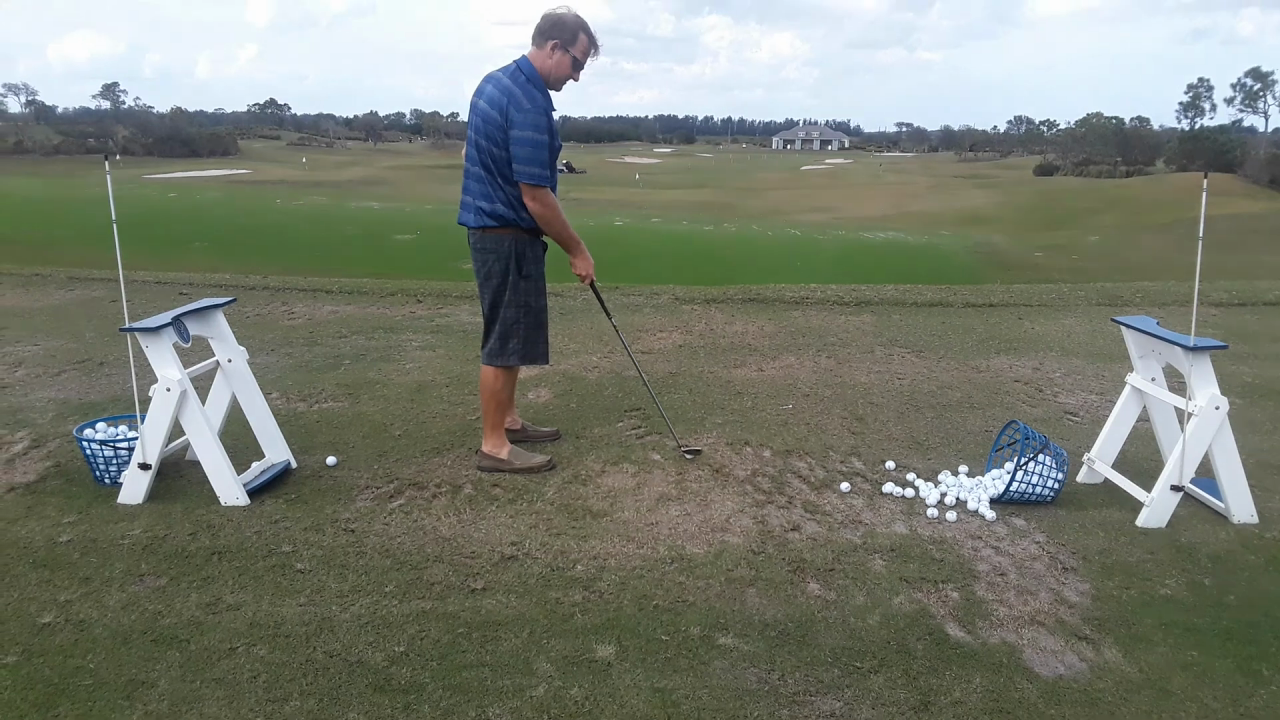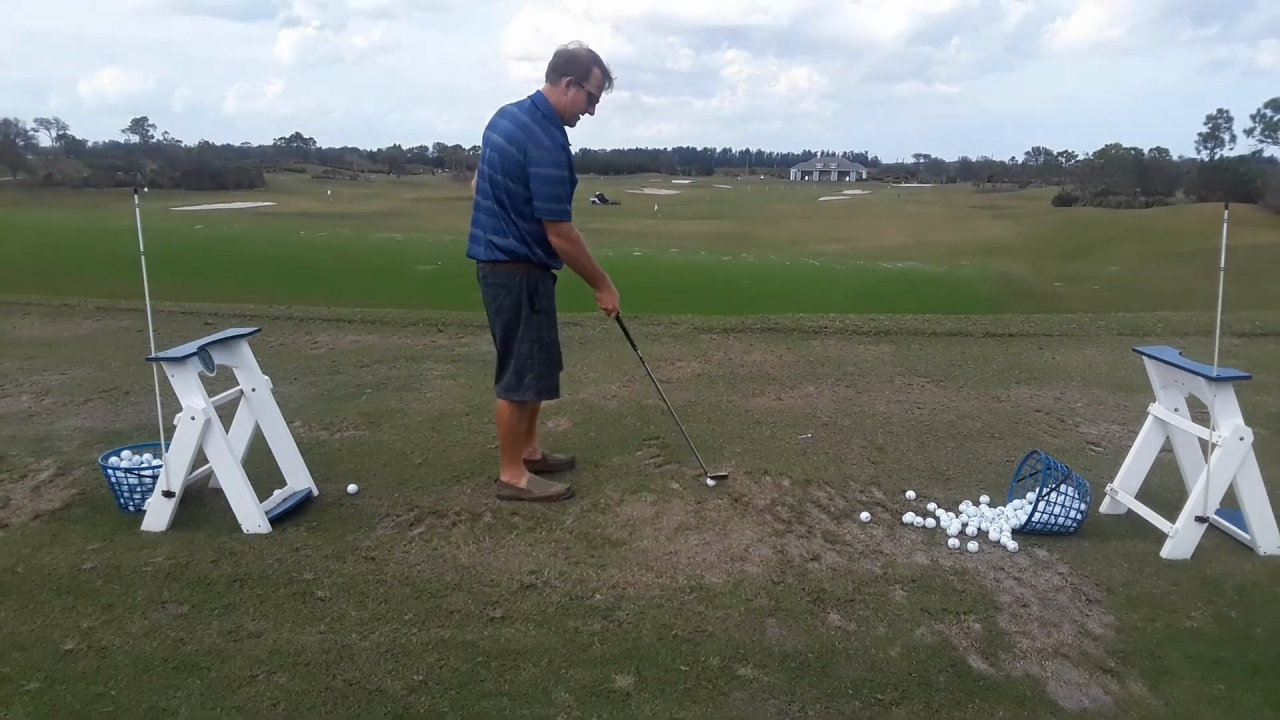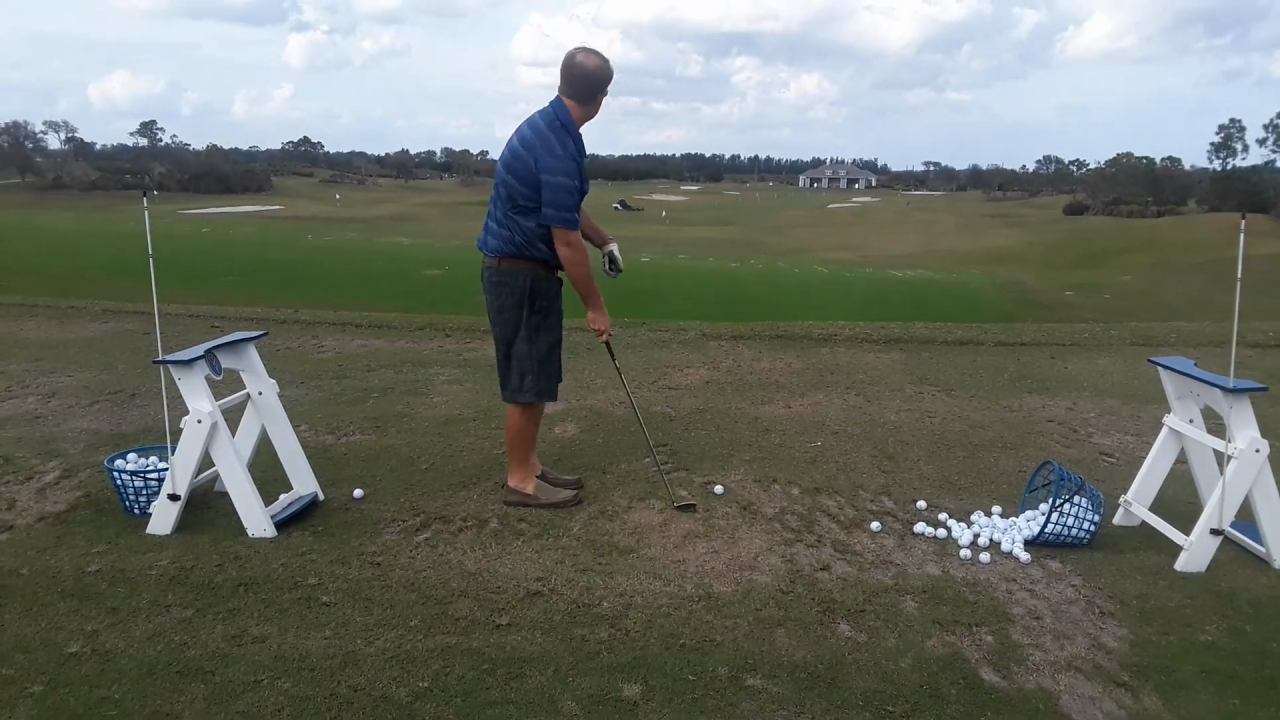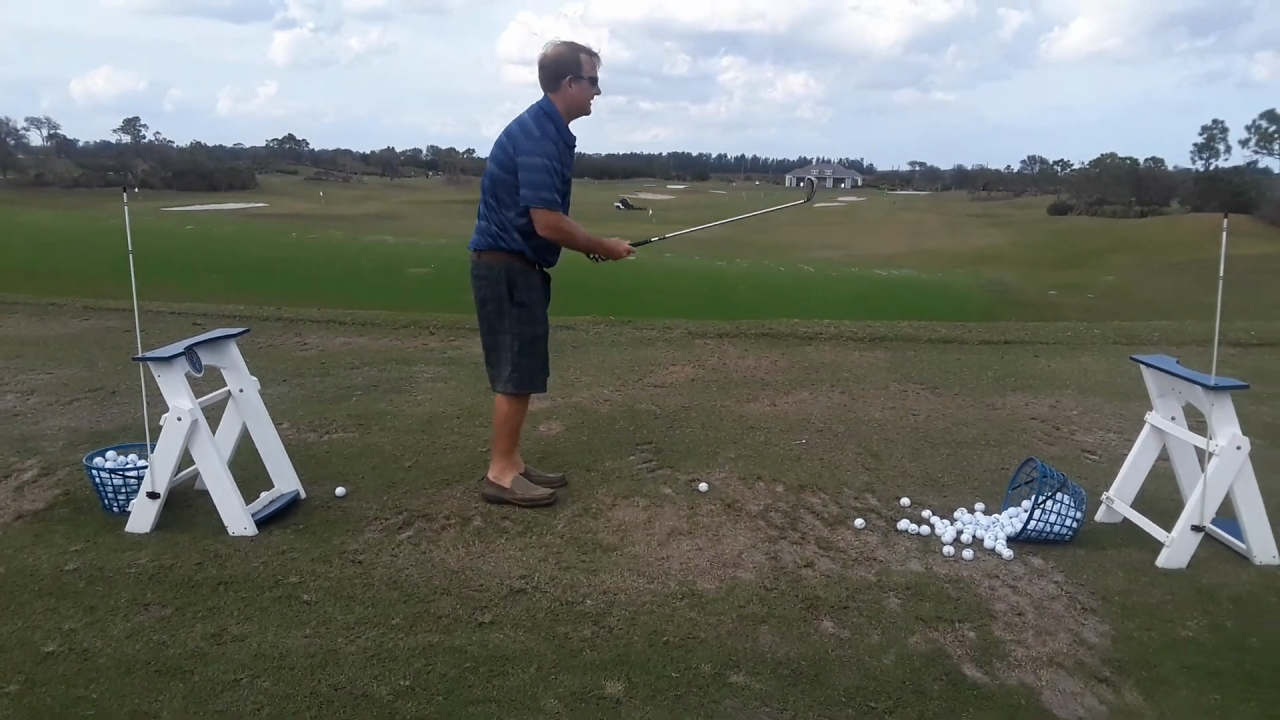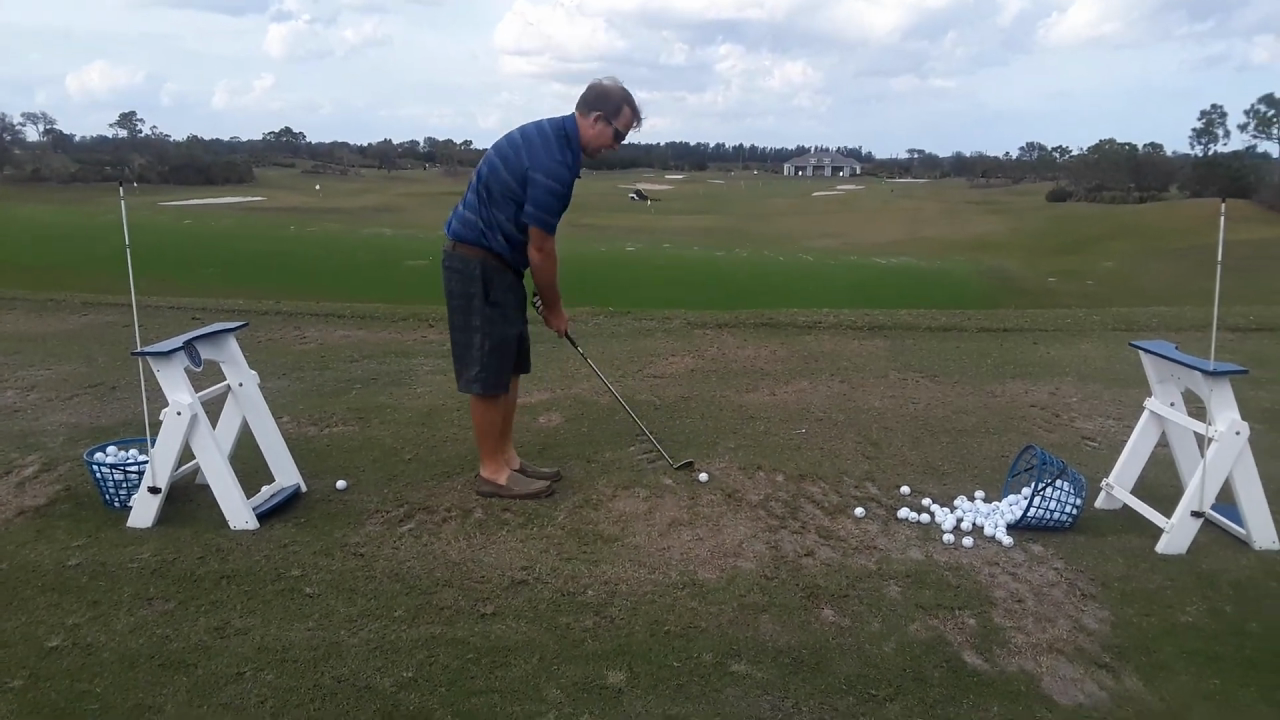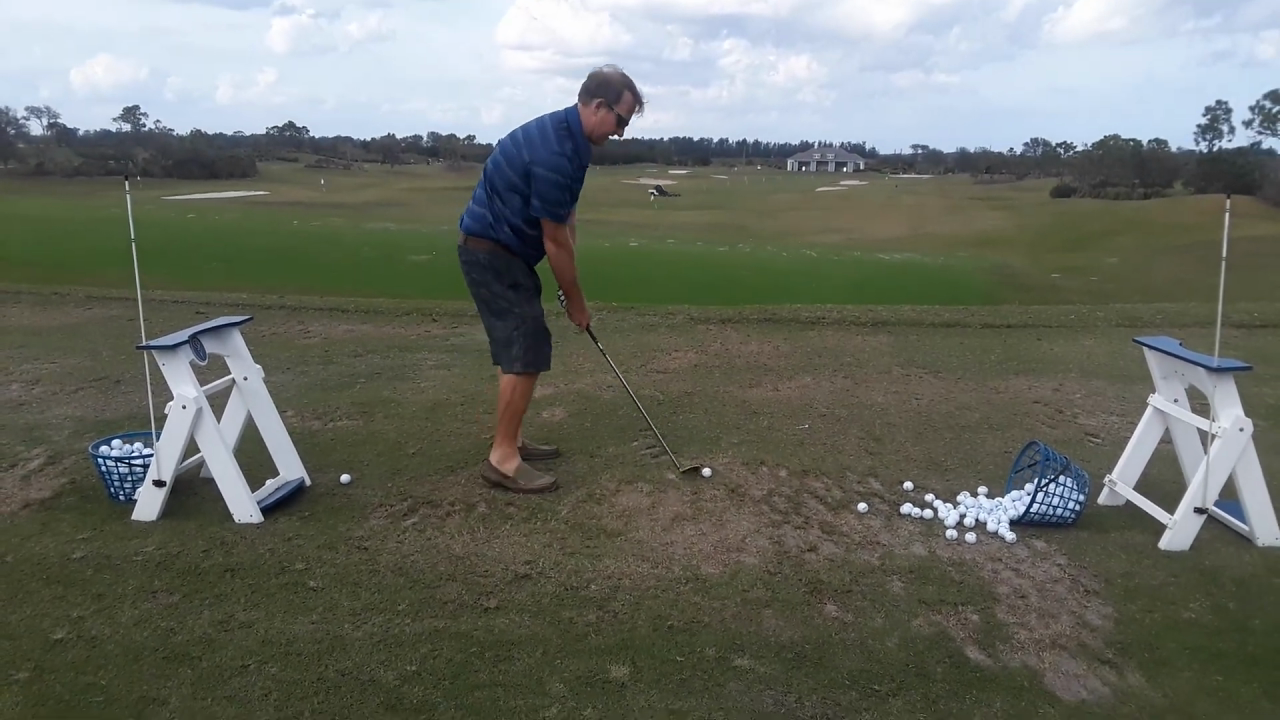
dt=0.7s
person 1, frame 1
left shoulder: (496, 81)
right shoulder: (528, 103)
left elbow: (479, 156)
right elbow: (535, 196)
right wrist: (577, 251)
left hip: (491, 226)
right hip: (508, 235)
left knee: (510, 335)
right knee: (505, 341)
left ankle: (508, 420)
right ankle: (493, 446)
person 1, frame 2
left shoulder: (506, 115)
right shoulder: (546, 142)
left elbow: (479, 185)
right elbow: (560, 234)
right wrist: (602, 285)
left hip: (499, 260)
right hip: (519, 271)
left knee: (533, 364)
right knee: (520, 373)
left ankle: (528, 450)
right ankle: (512, 475)
person 1, frame 3
left shoulder: (546, 126)
right shoulder: (558, 148)
right elbow: (566, 242)
left wrist: (606, 241)
right wrist: (594, 306)
left hip: (519, 267)
right hip: (521, 273)
left knee: (535, 376)
right knee: (527, 378)
left ankle: (529, 465)
right ankle: (519, 481)
person 1, frame 4
left shoulder: (549, 130)
right shoulder: (538, 137)
left elbow: (550, 211)
right elbow: (548, 224)
left wrist: (593, 243)
right wrist: (603, 246)
left hip: (519, 266)
right hip: (506, 267)
left knee: (521, 372)
right knee: (516, 374)
left ankle: (512, 464)
right ankle: (499, 475)
person 1, frame 5
left shoulder: (549, 135)
right shoulder: (554, 159)
right elbow: (540, 248)
right wrist: (554, 308)
left hip: (488, 259)
right hip: (478, 262)
left knee: (509, 365)
right knee: (489, 369)
left ankle: (506, 457)
right ankle: (492, 471)
person 1, frame 6
left shoulder: (563, 133)
right shoulder: (555, 151)
left elbow: (563, 219)
right elbow: (556, 241)
left wrist: (571, 290)
right wrist: (576, 301)
left hip: (502, 248)
right hip: (490, 251)
left knee: (524, 346)
right knee: (525, 351)
left ankle: (511, 440)
right ankle: (502, 458)
